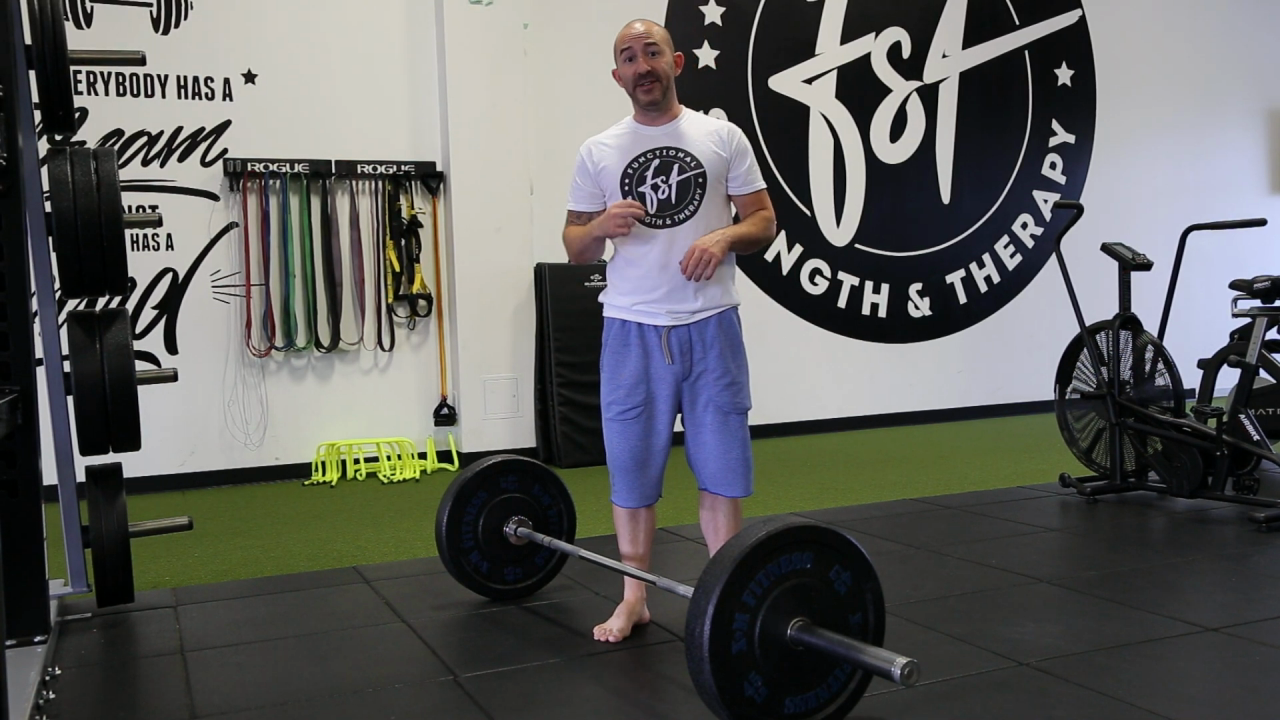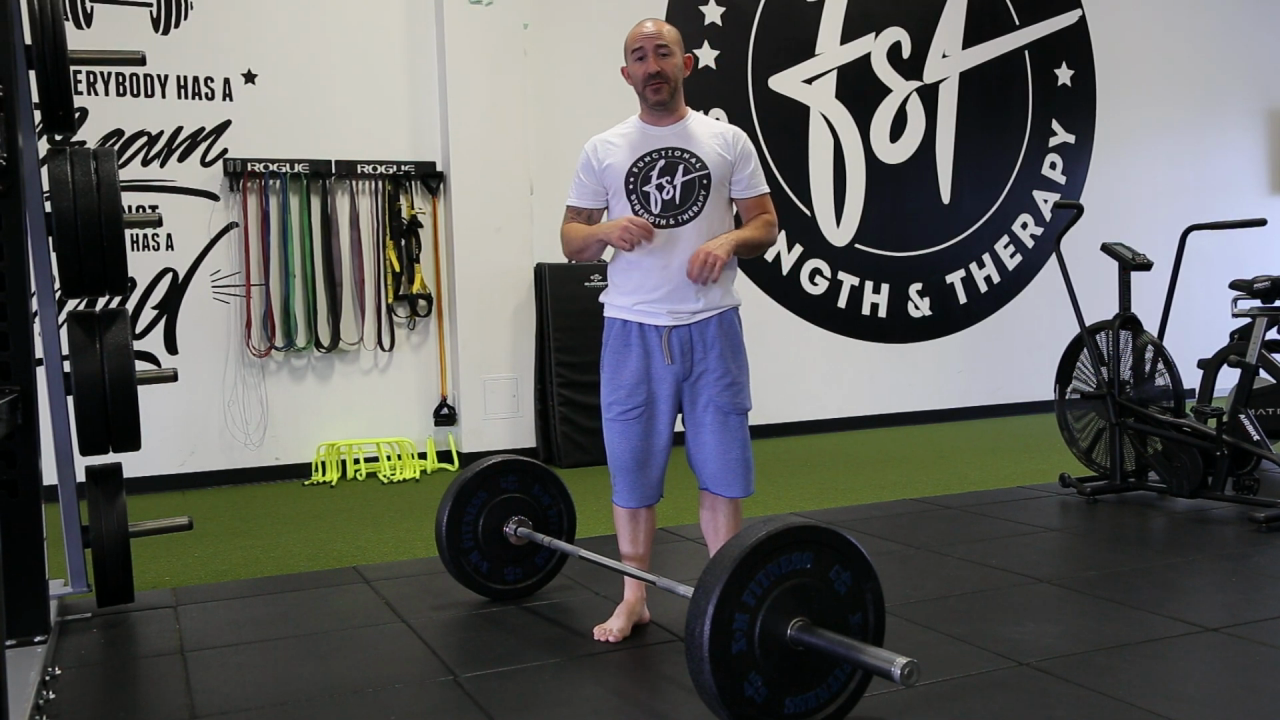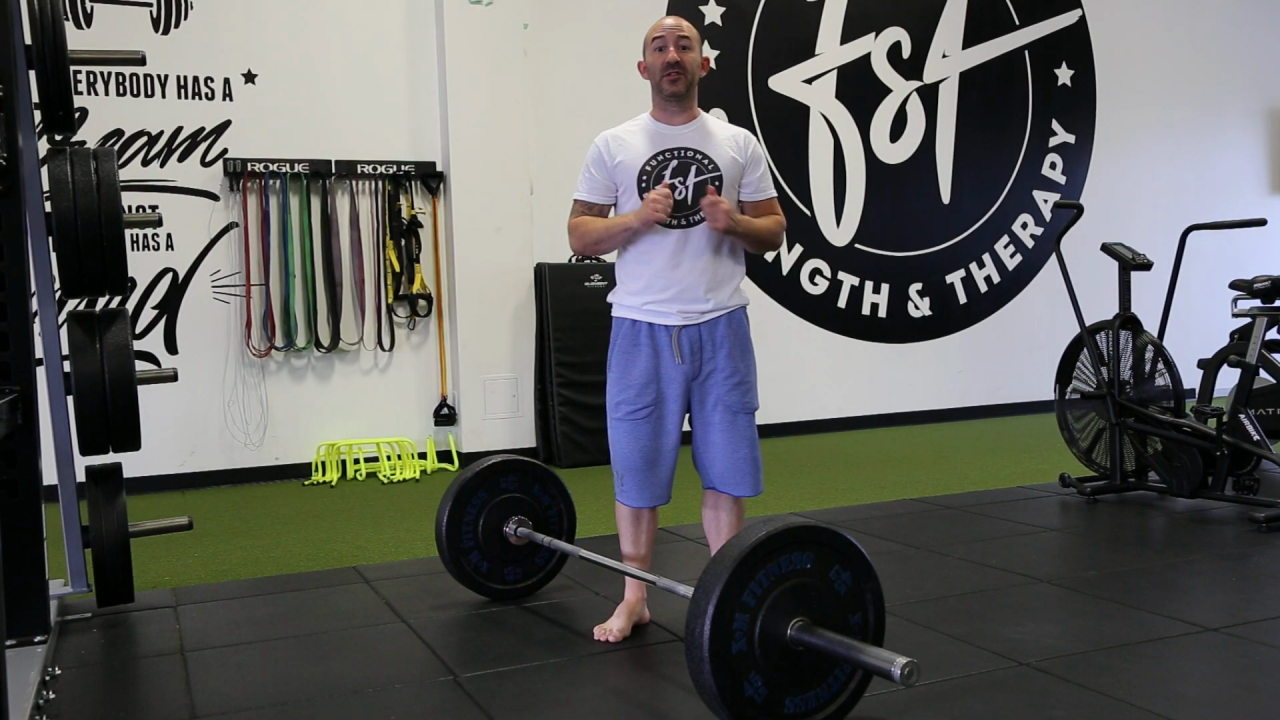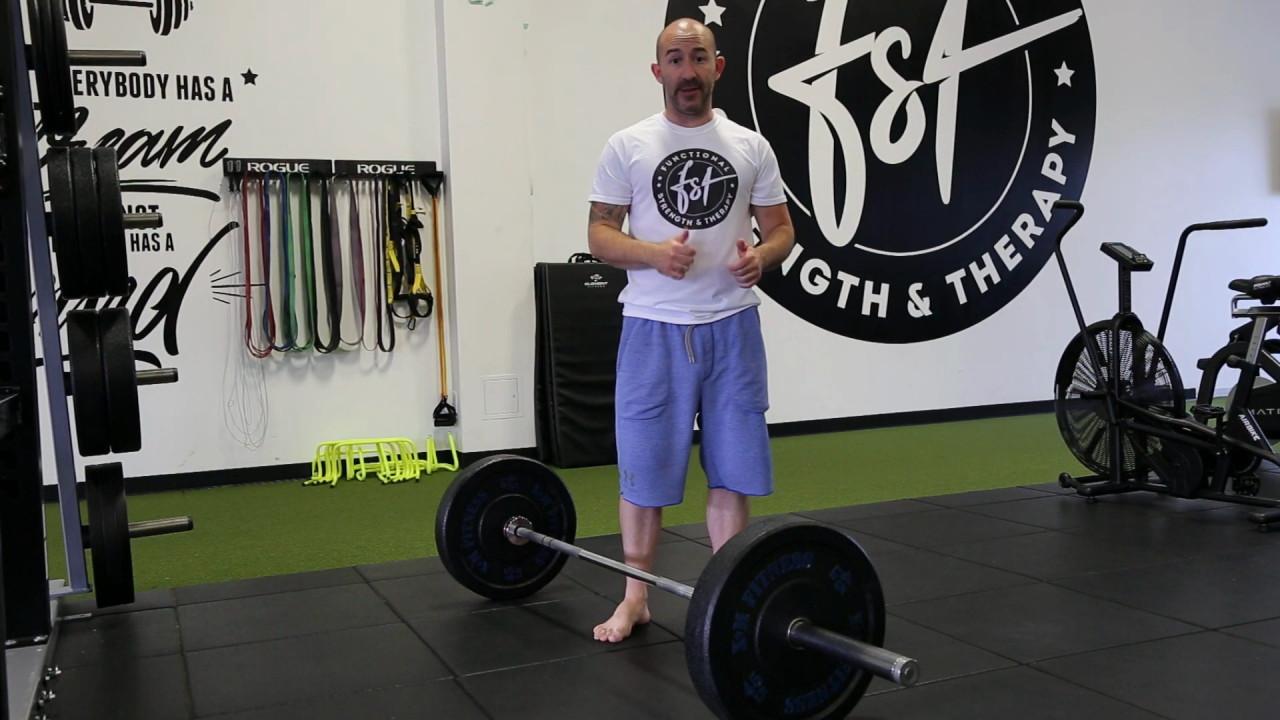
dt=0.4s
person 1, frame 1
left shoulder: (723, 137)
right shoulder: (598, 152)
left elbow: (764, 221)
right elbow: (574, 247)
left wrist: (723, 237)
right wrist: (600, 228)
left hip: (710, 325)
right hip: (633, 330)
left knee: (722, 466)
right knee: (631, 466)
right ankle: (634, 598)
person 1, frame 2
left shoulder: (727, 140)
right shoulder: (603, 150)
left elbow: (766, 223)
right elbow: (570, 240)
left wrist: (729, 243)
right wrist: (607, 231)
left hip: (711, 326)
right hip: (633, 330)
left knee: (721, 466)
right knee: (632, 465)
right ankle: (634, 597)
person 1, frame 3
left shoulder: (739, 144)
right shoulder: (613, 146)
left elbow: (775, 226)
right elbow: (580, 235)
left wrist: (737, 223)
right wrist: (634, 218)
left hip: (720, 326)
right hip: (643, 330)
left knee: (726, 467)
right knee: (636, 466)
right ankle: (634, 598)
person 1, frame 4
left shoulder: (751, 146)
right shoulder: (627, 146)
left elbow: (781, 228)
right elbow: (599, 235)
left wrist: (761, 257)
right wrist: (653, 253)
left hip: (731, 327)
right hip: (653, 329)
left knee: (732, 468)
right knee: (644, 465)
right ankle: (635, 598)
